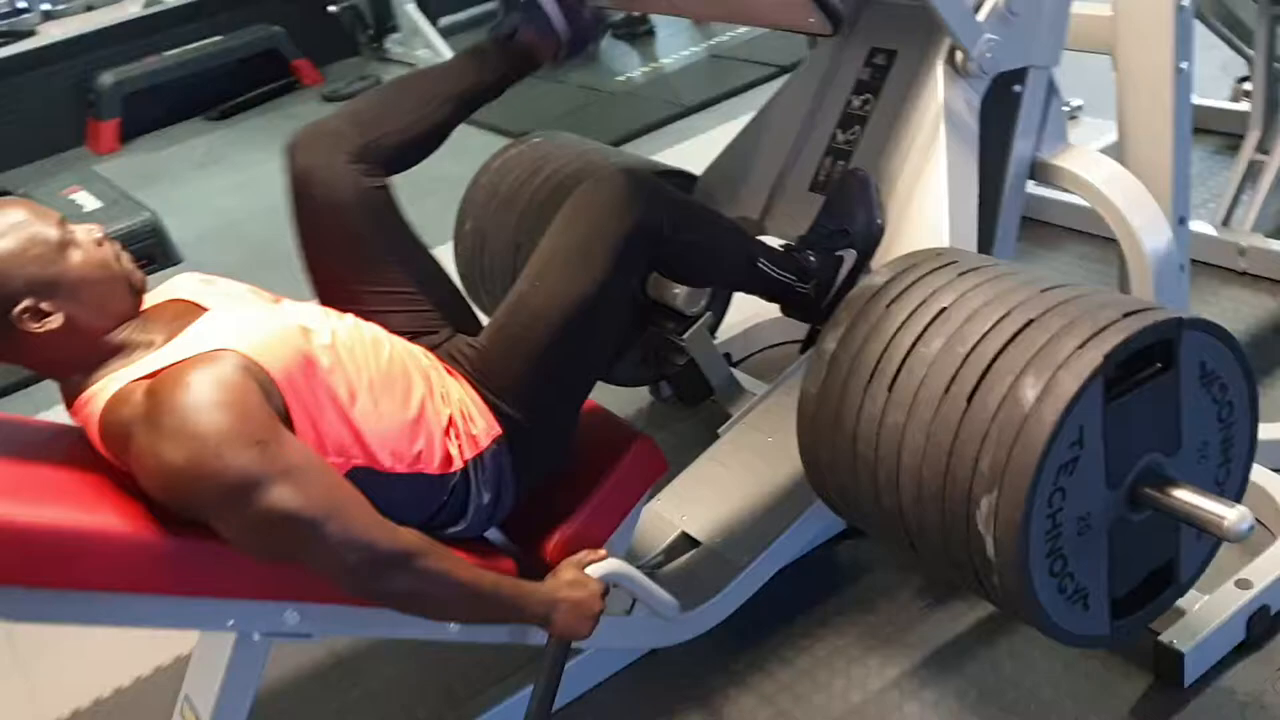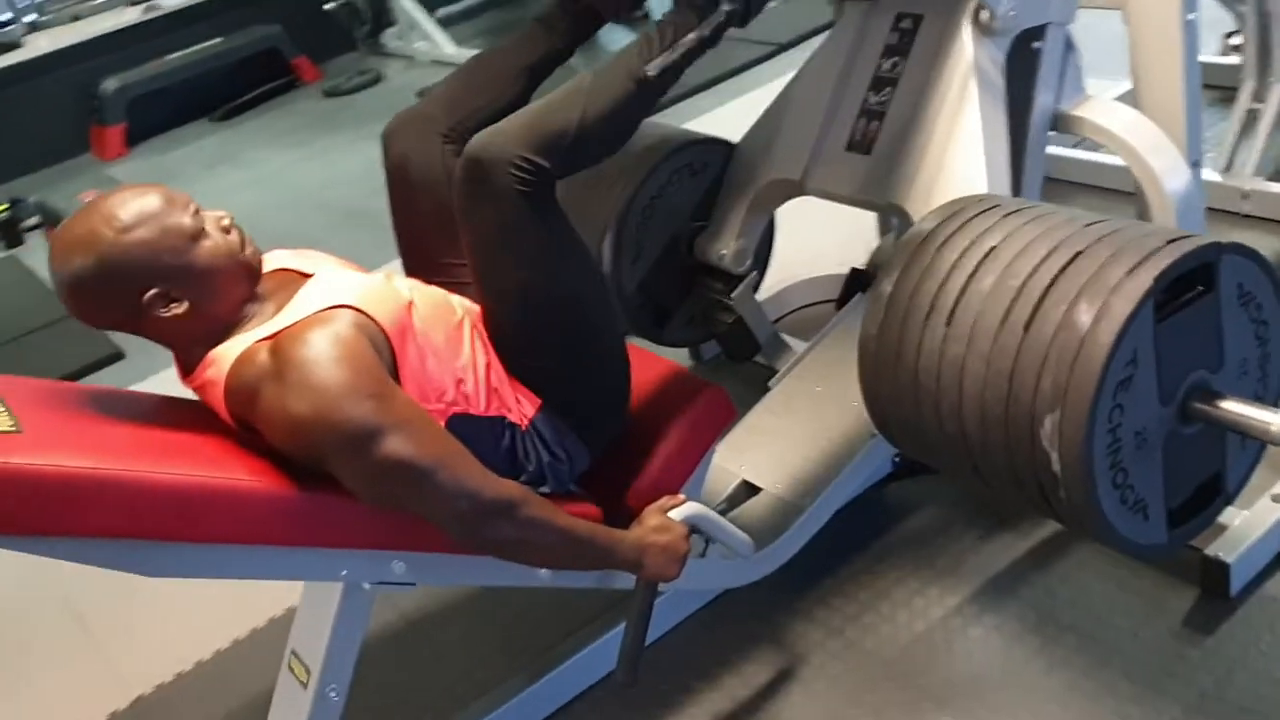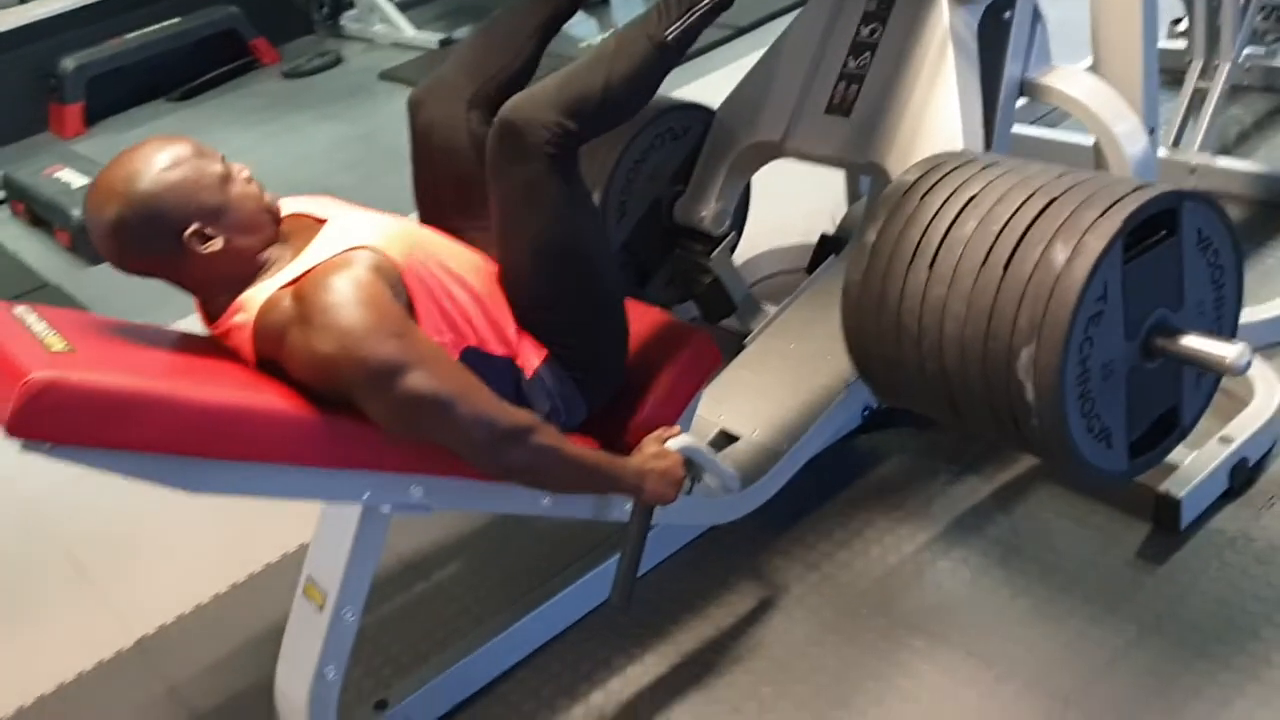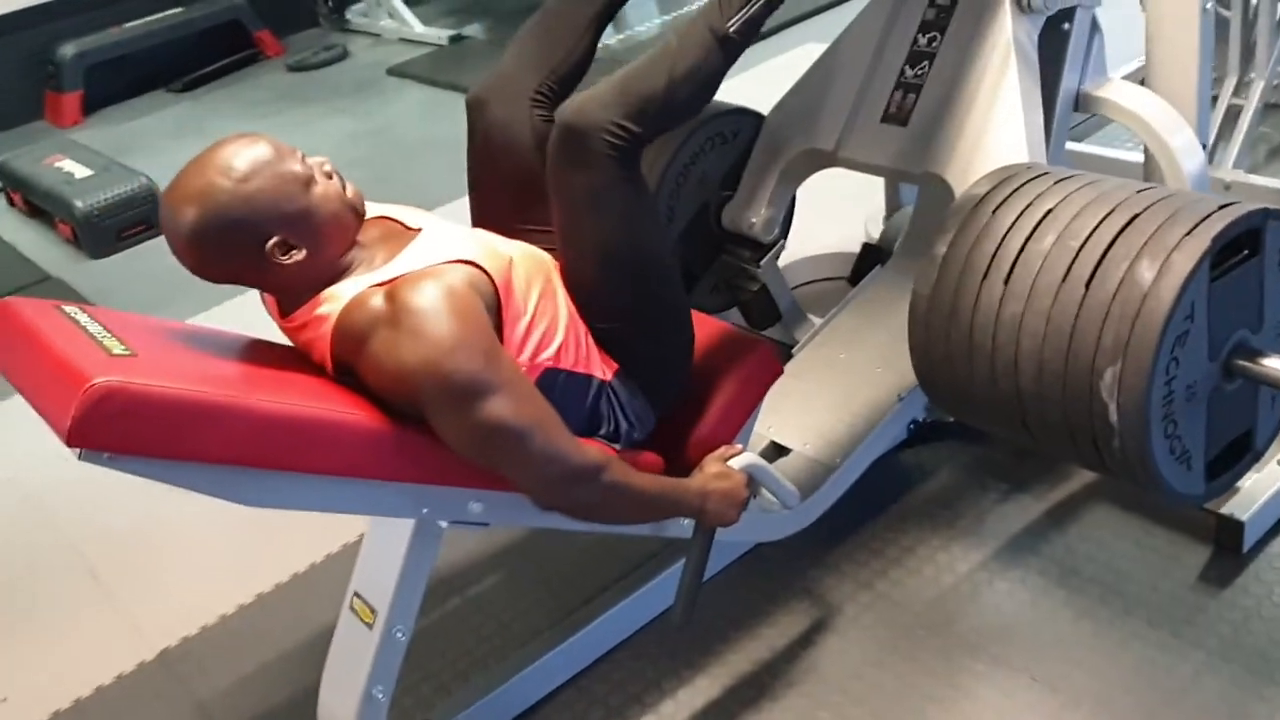
dt=1s
person 1, frame 1
left shoulder: (126, 329)
right shoulder: (188, 422)
right elbow: (370, 564)
right wrist: (544, 604)
left hip: (422, 363)
right hip: (477, 442)
left knee: (327, 154)
right knee: (619, 203)
right ankle: (812, 284)
person 1, frame 2
left shoulder: (231, 303)
right shoulder: (308, 374)
right elbow: (483, 516)
right wrist: (634, 550)
left hip: (475, 339)
right hip: (552, 421)
left knee: (421, 136)
right knee: (502, 161)
person 1, frame 3
left shoulder: (244, 269)
right shoulder: (334, 311)
right elbow: (497, 442)
right wrist: (633, 474)
right hip: (551, 370)
left knee: (446, 101)
right knee: (532, 124)
person 1, frame 4
left shoulder: (302, 277)
right shoulder: (417, 322)
right elbow: (563, 479)
right wrist: (697, 496)
right hip: (619, 382)
left knee: (506, 100)
right knee: (592, 124)
